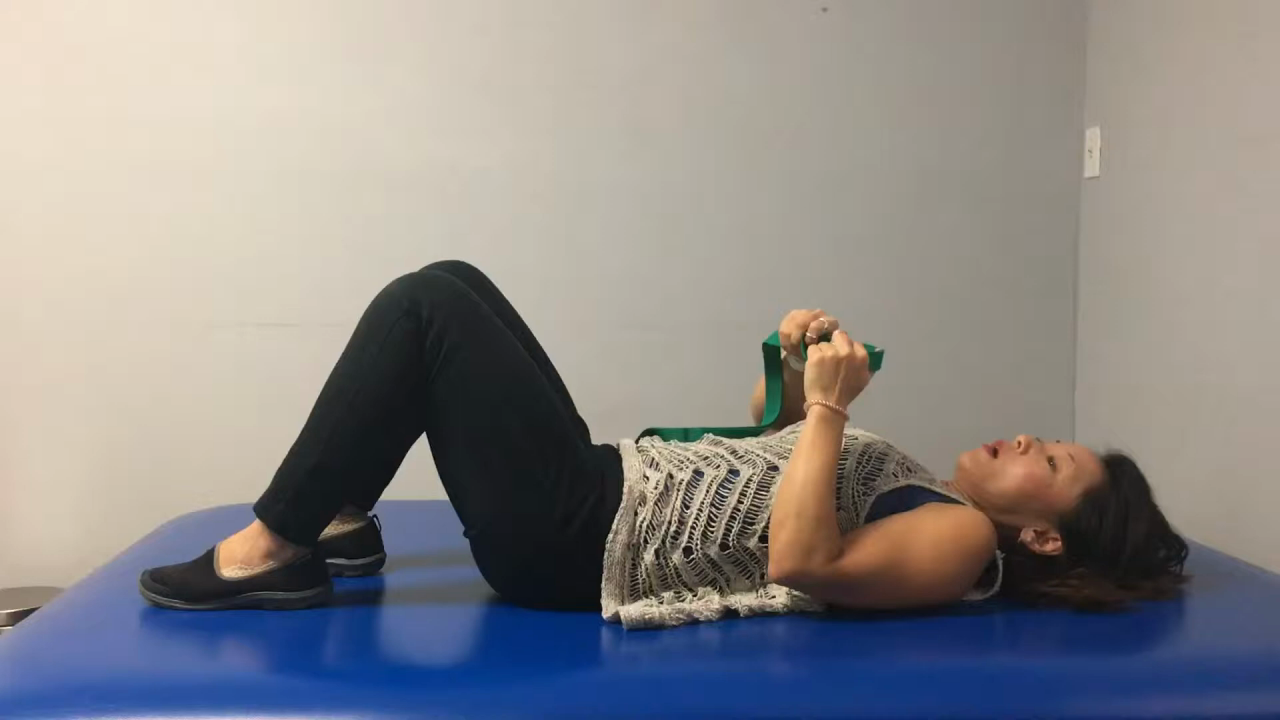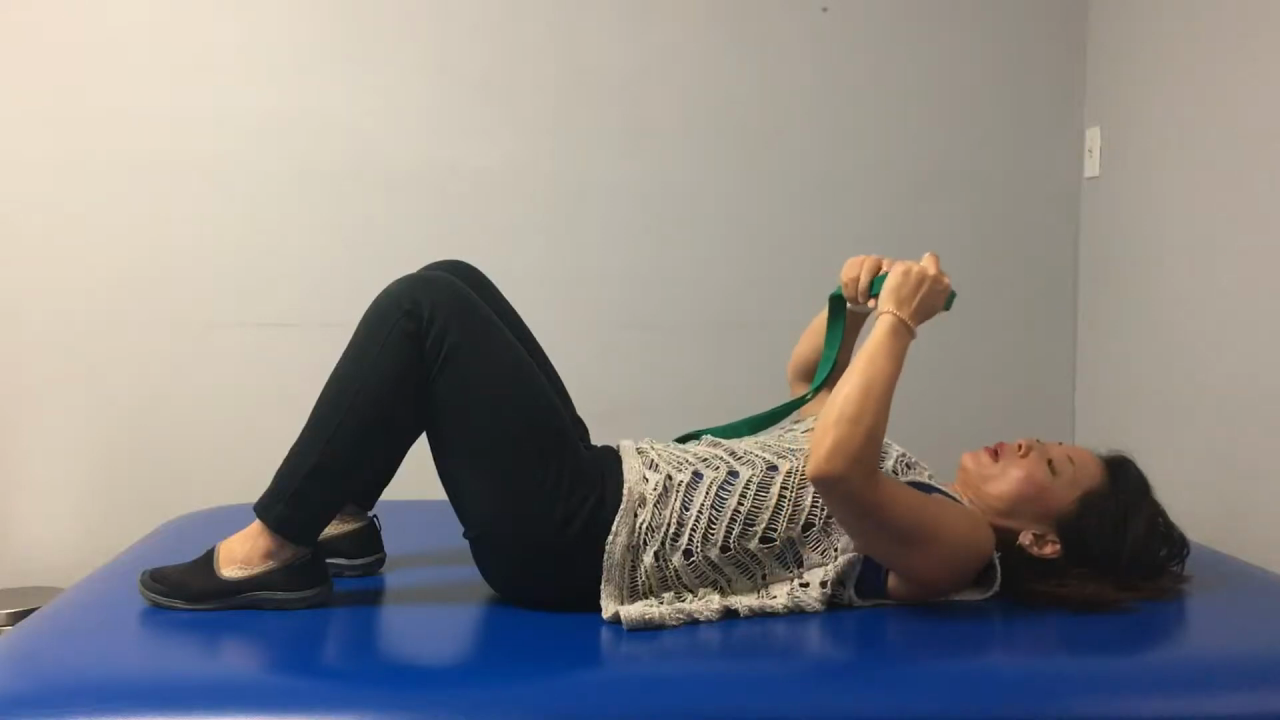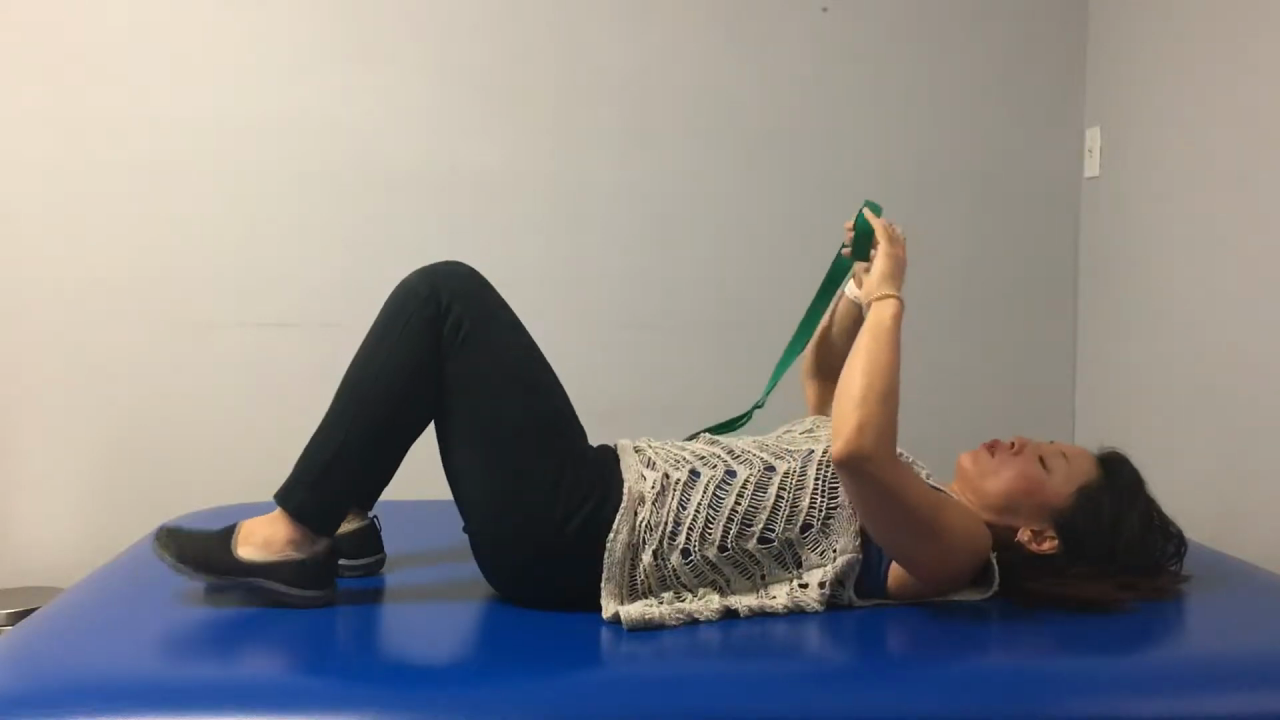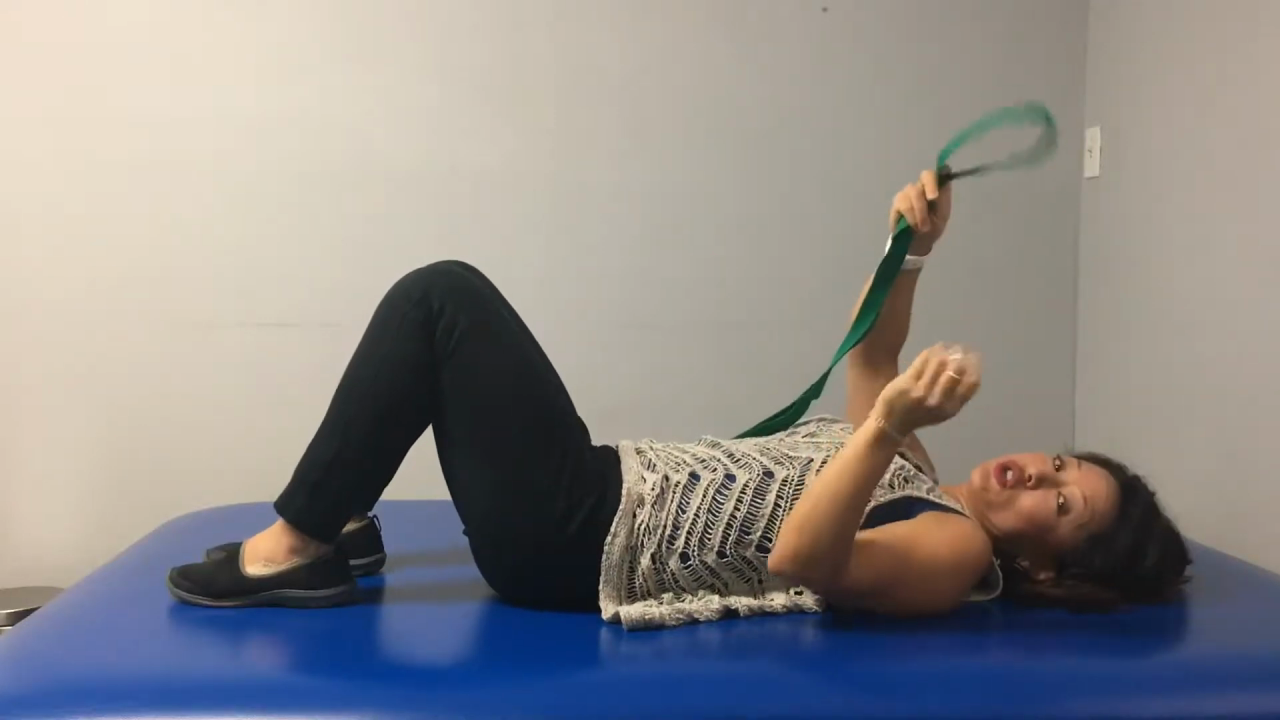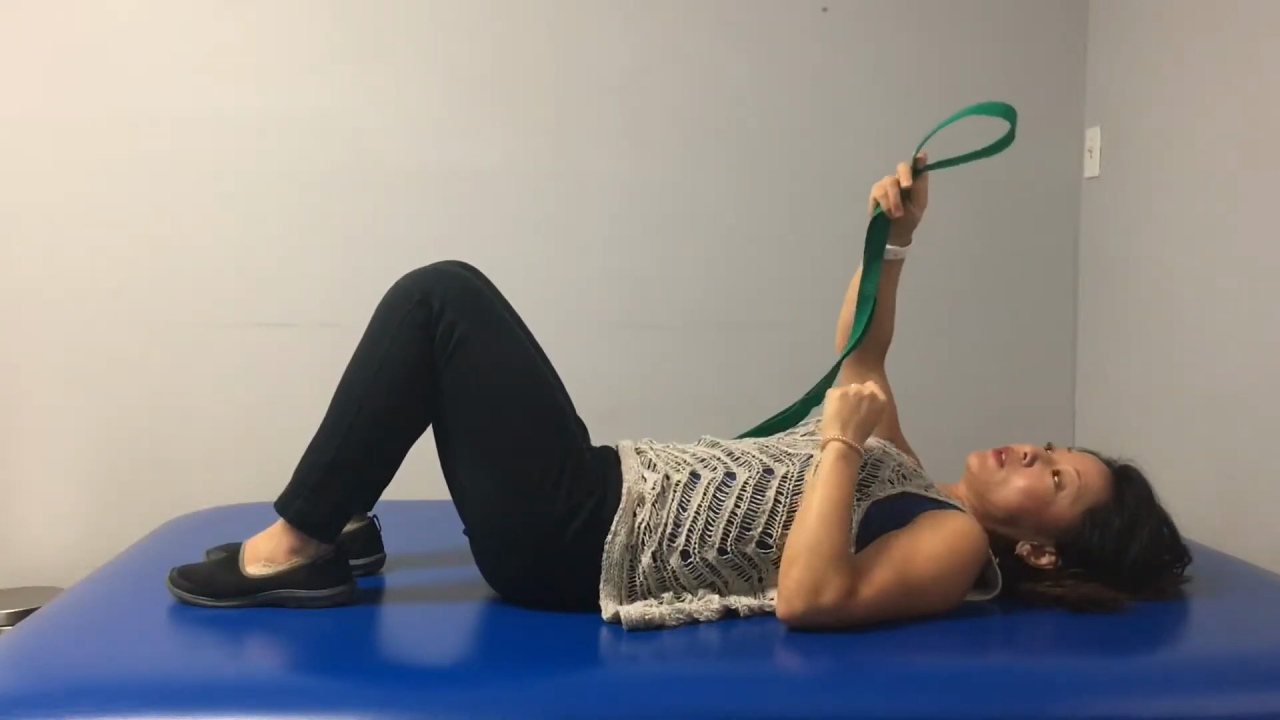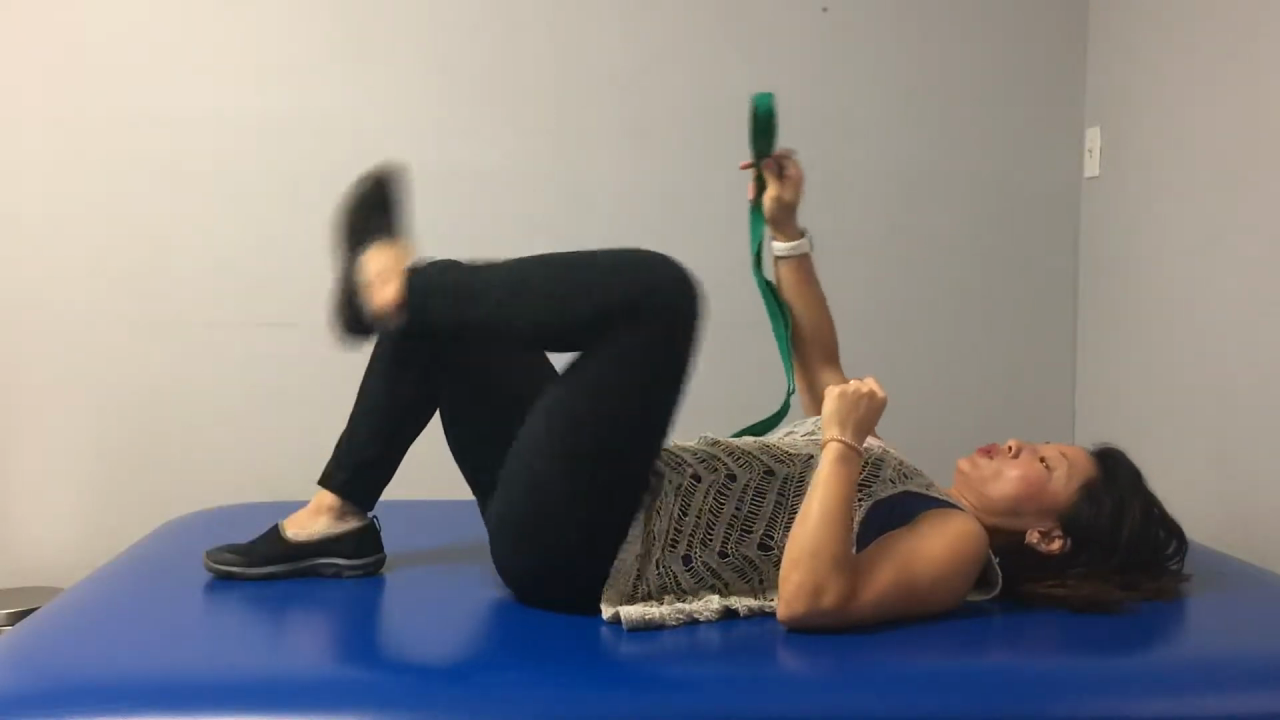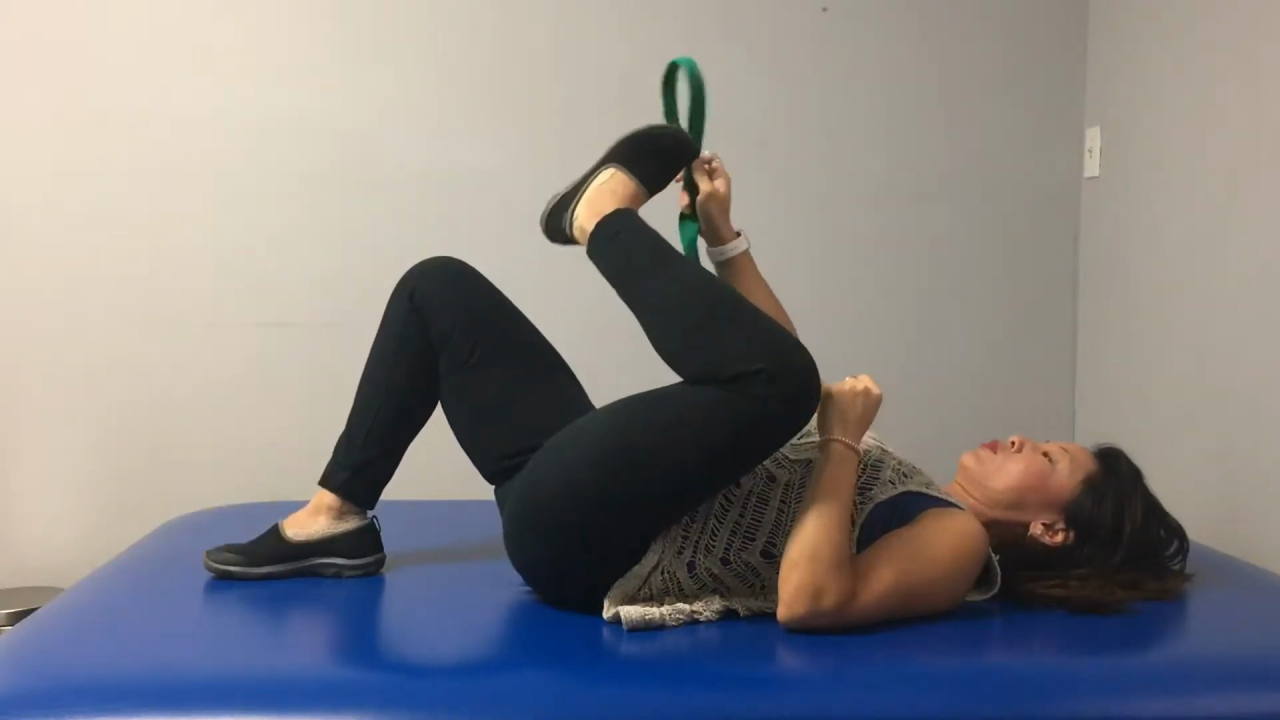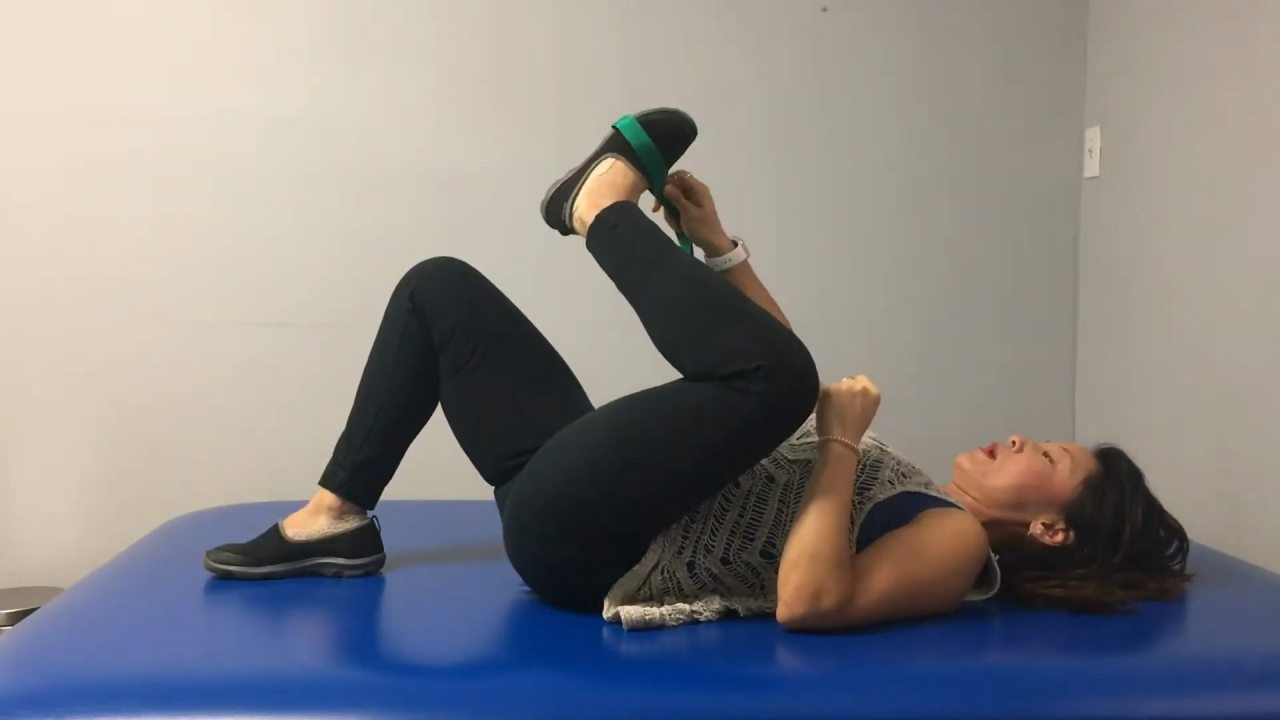
dt=0.7s
person 1, frame 1
left shoulder: (962, 545)
right shoulder: (923, 498)
left elbow: (797, 561)
right elbow: (781, 422)
left wrist: (826, 403)
right wrist: (798, 358)
left hip: (578, 544)
right hip: (602, 490)
left knee: (424, 307)
right knee: (450, 285)
left ankle: (274, 550)
right ankle: (337, 521)
person 1, frame 2
left shoulder: (955, 546)
right shoulder: (927, 491)
left elbow: (828, 465)
right elbow: (809, 385)
left wrist: (898, 323)
right wrist: (850, 302)
left hip: (575, 546)
right hip: (607, 485)
left knee: (424, 309)
right knee: (450, 283)
left ankle: (273, 548)
right ankle: (338, 521)
person 1, frame 3
left shoulder: (951, 547)
right shoulder: (919, 497)
left elbow: (855, 447)
right elbow: (824, 375)
left wrist: (890, 297)
right wrist: (866, 286)
left hip: (571, 543)
right hip: (600, 497)
left knee: (441, 298)
right knee: (454, 294)
left ankle: (295, 534)
right ankle: (341, 524)
person 1, frame 4
left shoulder: (955, 549)
right shoulder: (918, 483)
left elbow: (798, 561)
right elbow: (868, 355)
left wrist: (893, 424)
right wrist: (912, 250)
left hip: (576, 543)
right hip: (604, 490)
left knee: (440, 297)
right knee: (448, 292)
left ankle: (299, 545)
right ankle: (330, 527)
person 1, frame 5
left shoulder: (956, 548)
right shoulder: (911, 484)
left elbow: (808, 597)
right elbow: (860, 359)
left wrist: (841, 442)
right wrist: (895, 237)
left hip: (573, 547)
right hip: (602, 496)
left knee: (443, 298)
right knee: (444, 299)
left ankle: (298, 547)
right ankle: (333, 527)
person 1, frame 6
left shoulder: (954, 547)
right shoulder: (909, 486)
left elbow: (807, 599)
right elbow: (819, 367)
left wrist: (839, 443)
right wrist: (786, 231)
left hip: (578, 553)
right hip: (582, 519)
left knee: (656, 290)
right knee: (448, 285)
left ankle: (393, 289)
right ankle: (336, 518)
person 1, frame 7
left shoulder: (959, 545)
right shoulder: (915, 493)
left elbow: (808, 602)
right elbow: (793, 383)
left wrist: (839, 441)
right wrist: (723, 237)
left hip: (578, 542)
right hip: (570, 496)
left knee: (777, 379)
right knee: (439, 288)
left ankle: (602, 221)
right ankle: (338, 518)
person 1, frame 8
left shoulder: (957, 544)
right shoulder: (916, 492)
left elbow: (807, 602)
right elbow: (797, 387)
left wrist: (838, 443)
right wrist: (714, 246)
left hip: (573, 541)
right hip: (565, 497)
left knee: (774, 376)
right knee: (440, 287)
left ankle: (602, 211)
right ankle: (335, 519)
